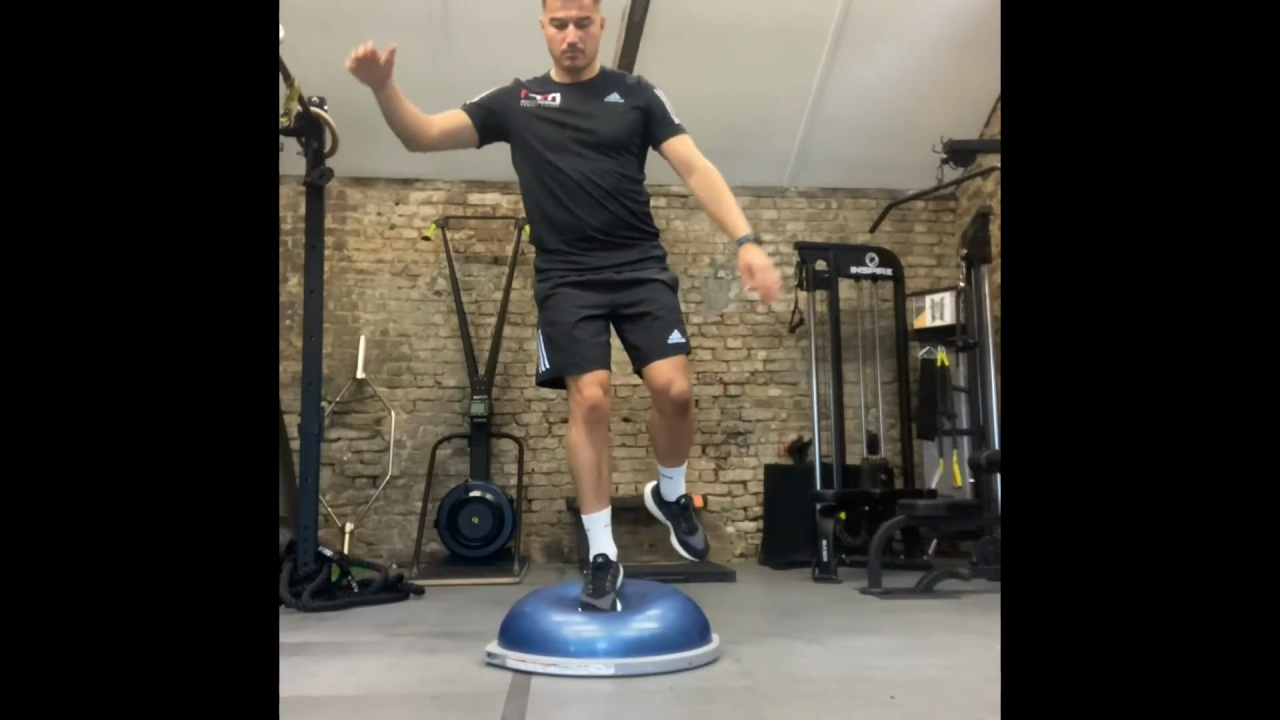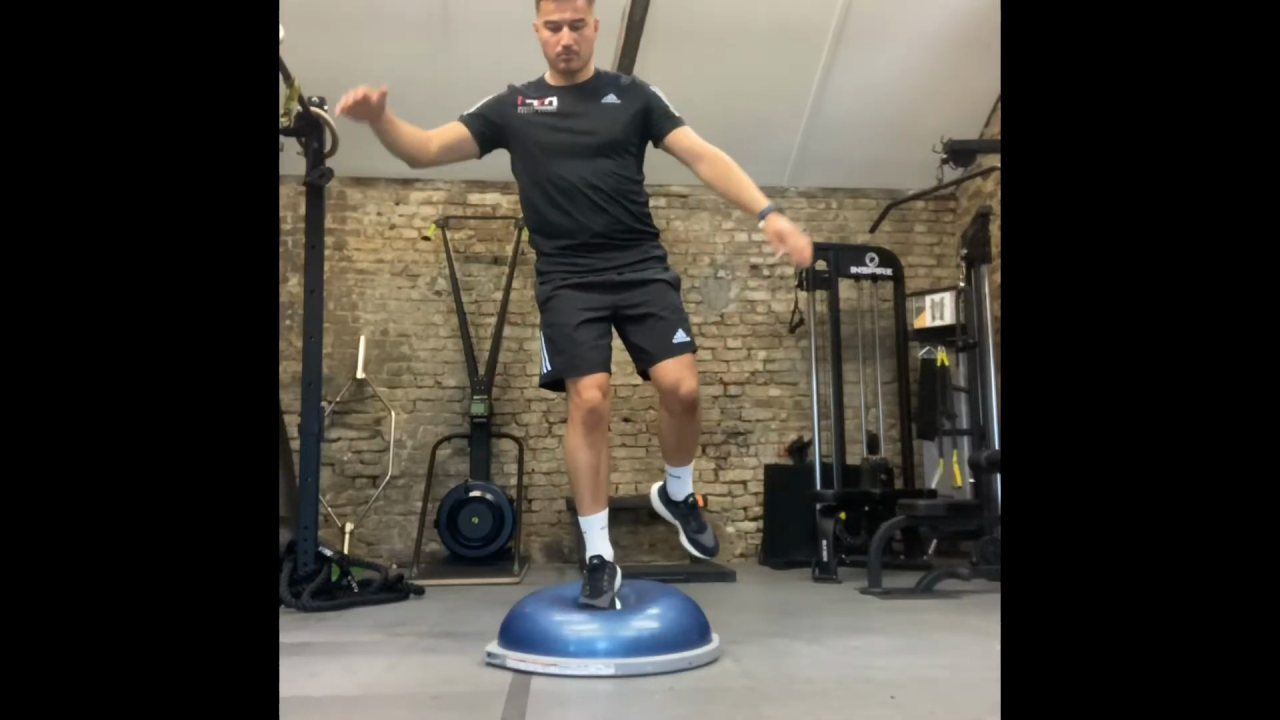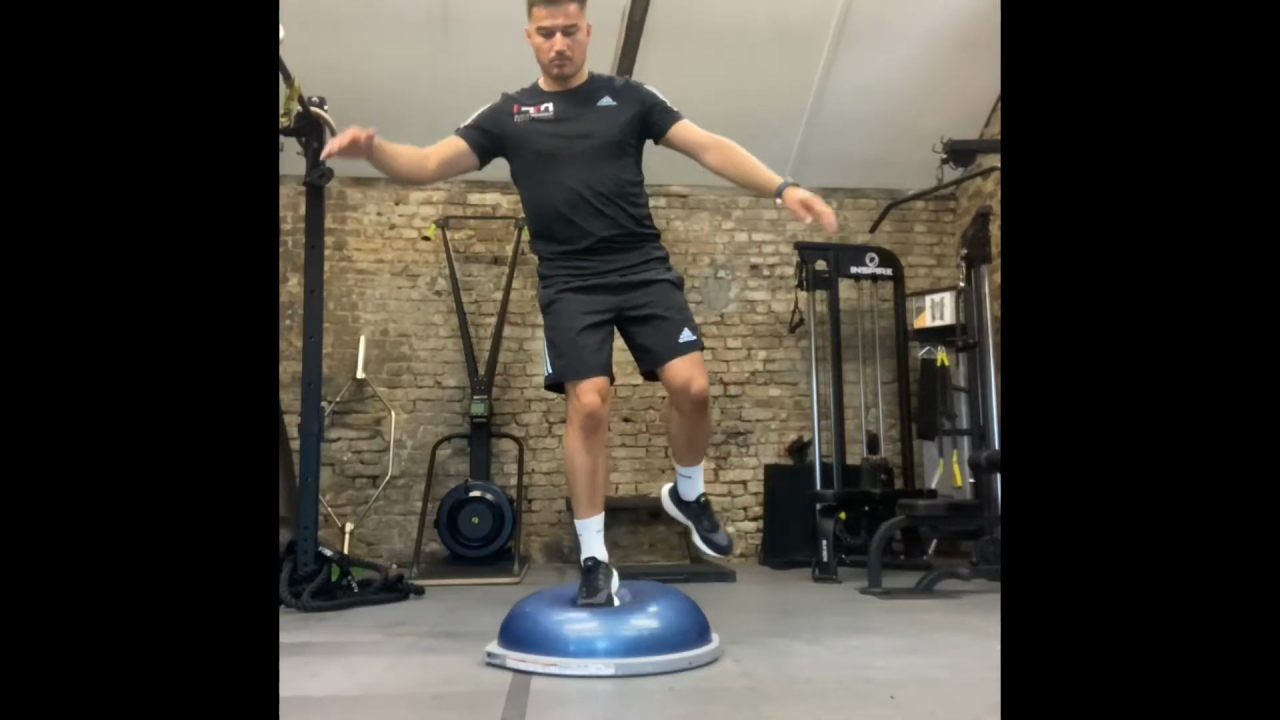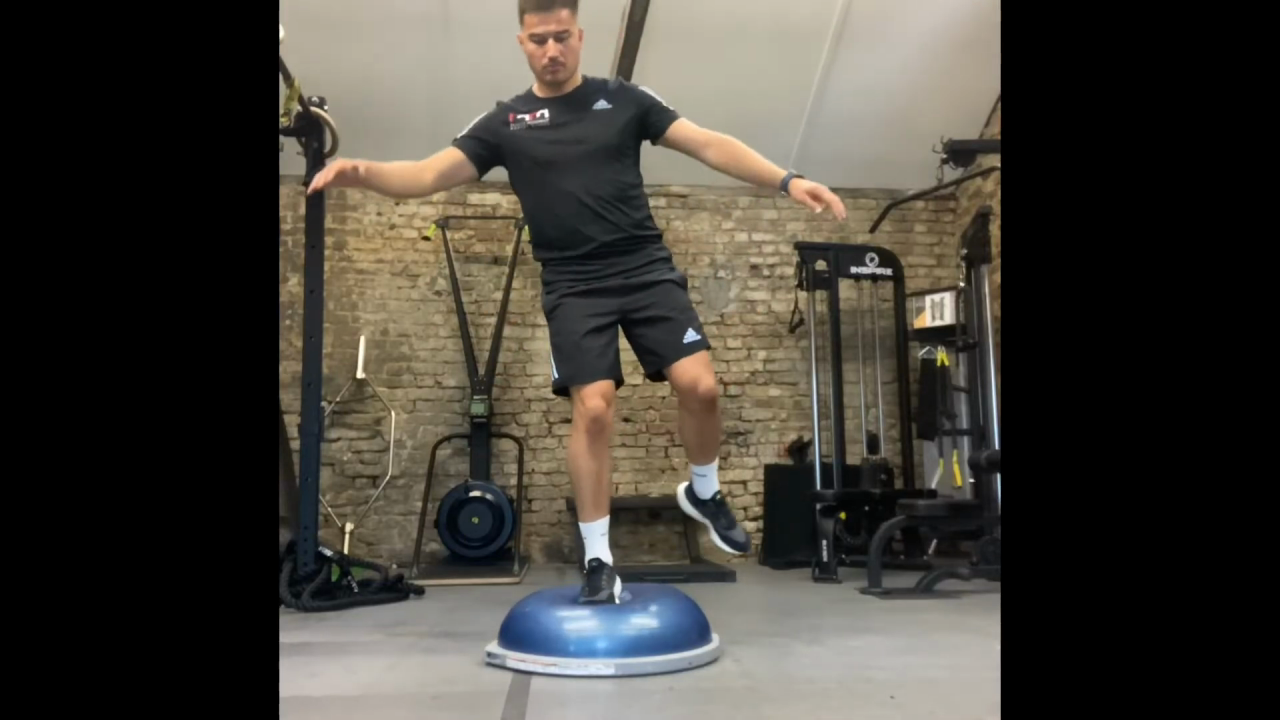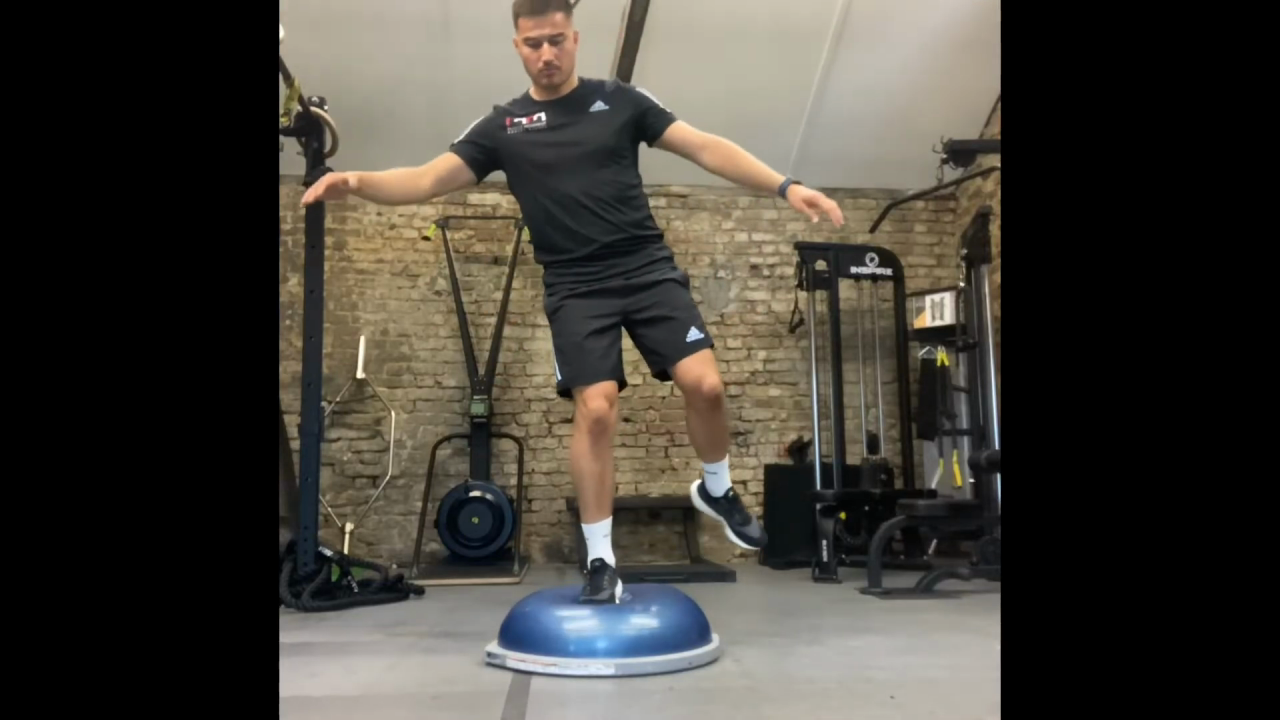
dt=0.1s
person 1, frame 1
left shoulder: (637, 95)
right shoulder: (516, 99)
left elbow: (695, 169)
right elbow: (423, 132)
left wrist: (746, 239)
right wrist: (383, 84)
left hip: (639, 265)
right hip: (567, 277)
left knee: (674, 388)
right knee: (589, 399)
left ankle: (670, 495)
right ankle: (603, 555)
person 1, frame 2
left shoulder: (633, 95)
right shoulder: (513, 106)
left elbow: (702, 156)
right elbow: (425, 149)
left wrist: (766, 213)
right wrist: (379, 117)
left hip: (642, 267)
right hip: (568, 279)
left knee: (681, 389)
right knee: (589, 402)
left ankle: (677, 493)
right ankle: (599, 556)
person 1, frame 3
left shoulder: (628, 96)
right shoulder: (508, 114)
left elbow: (708, 147)
right elbow: (430, 163)
left wrist: (782, 188)
right wrist: (373, 147)
left hip: (643, 269)
right hip: (571, 282)
left knee: (692, 387)
right knee: (588, 406)
left ankle: (687, 494)
right ankle: (594, 561)
person 1, frame 4
left shoulder: (624, 99)
right shoulder: (505, 122)
left elbow: (707, 144)
right elbow: (429, 175)
left wrist: (786, 181)
right wrist: (363, 171)
left hip: (647, 269)
right hip: (574, 286)
left knee: (699, 386)
right knee: (592, 410)
left ankle: (703, 492)
right ankle: (598, 561)
person 1, frame 5
left shoulder: (621, 100)
right shoulder: (502, 126)
left elbow: (704, 147)
right elbow: (427, 181)
left wrist: (785, 186)
right wrist: (358, 181)
left hip: (648, 269)
right hip: (576, 287)
left knee: (705, 384)
right knee: (595, 410)
left ankle: (716, 489)
right ankle: (600, 561)
